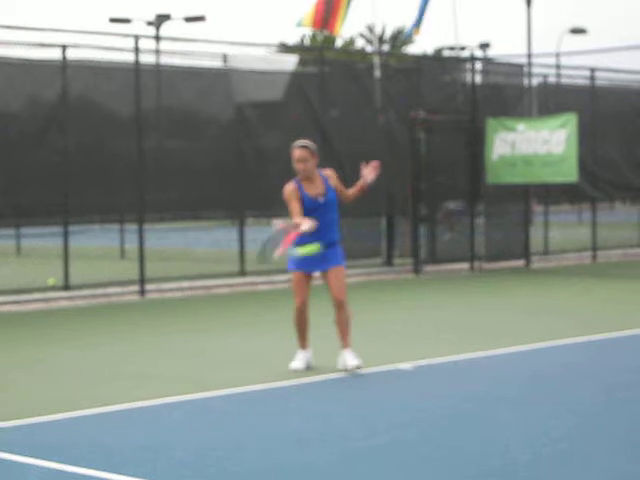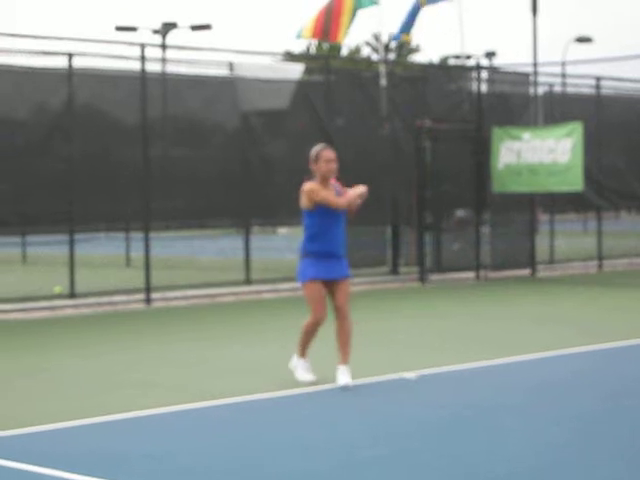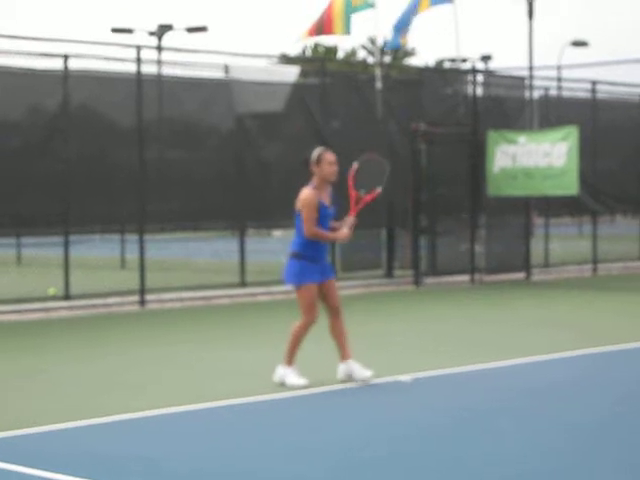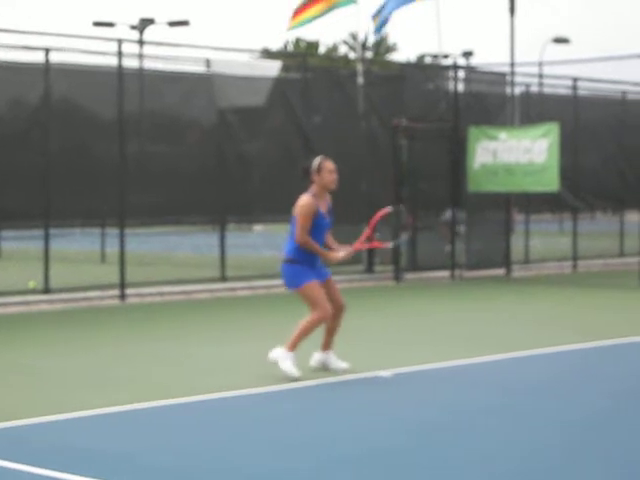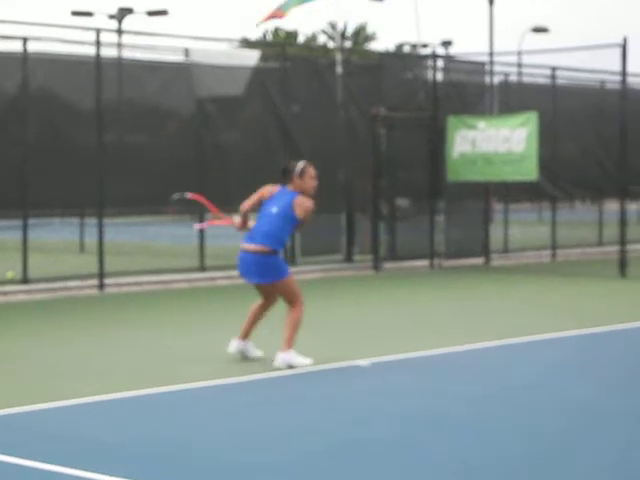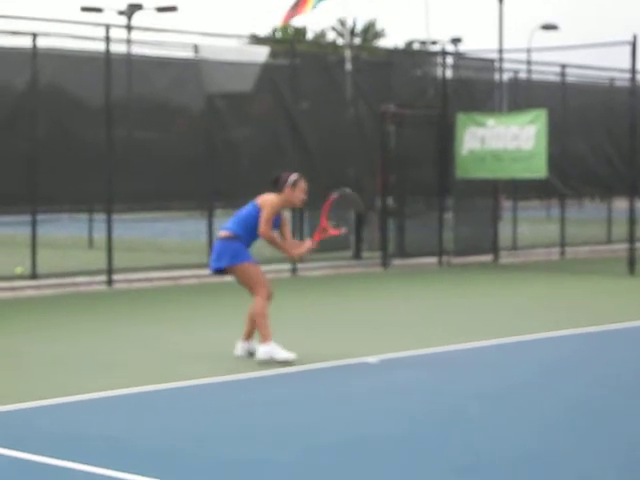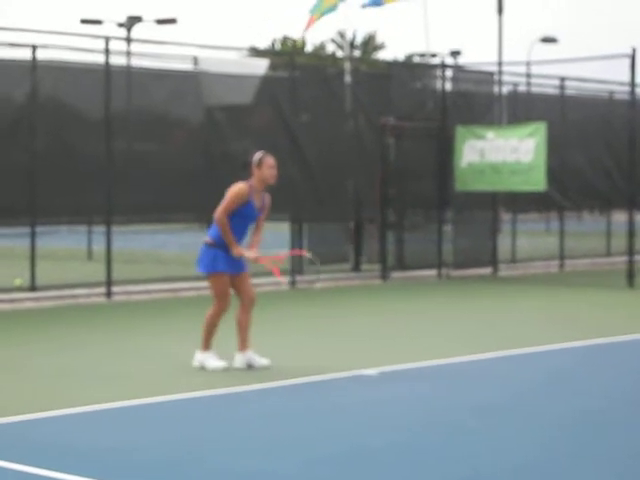
dt=0.4s
person 1, frame 1
left shoulder: (329, 175)
right shoulder: (291, 189)
left elbow: (346, 197)
right elbow: (297, 218)
left wrist: (365, 182)
right wrist: (304, 222)
left hip: (331, 249)
right hip: (304, 252)
left knee: (339, 299)
right knee: (300, 305)
left ankle: (346, 353)
right ankle: (304, 352)
person 1, frame 2
left shoulder: (336, 186)
right shoulder: (310, 188)
right elbow: (339, 203)
left wrist: (356, 199)
right wrist: (357, 192)
left hip: (338, 260)
right hip: (313, 261)
left knee: (342, 312)
right knee: (318, 316)
left ankle: (343, 368)
right ankle: (300, 358)
person 1, frame 3
left shoulder: (327, 190)
right shoulder: (308, 195)
right elbow: (309, 231)
left wrist: (342, 226)
right wrist: (338, 237)
left hip: (321, 262)
right hip: (303, 263)
left knee: (335, 310)
right knee: (309, 317)
left ankle: (346, 364)
right ankle: (285, 368)
person 1, frame 4
left shoulder: (327, 200)
right shoulder: (307, 202)
right elbow: (301, 238)
left wrist: (338, 249)
right wrist: (327, 255)
left hip: (313, 265)
right hip: (297, 265)
left knee: (339, 306)
right knee: (322, 312)
left ankle: (324, 355)
right ankle: (285, 352)
person 1, frame 5
left shoulder: (270, 190)
right shoulder: (307, 204)
left elbow: (244, 207)
left wrist: (242, 221)
left hip: (247, 255)
right hip: (266, 258)
left knee: (268, 298)
right knee: (296, 303)
left ankle: (241, 342)
right ankle: (286, 353)
person 1, frame 6
left shoulder: (281, 216)
right shoulder: (272, 200)
left elbow: (288, 243)
right elbow: (263, 232)
left wrist: (303, 246)
right wrist: (290, 251)
left hip: (233, 248)
right hip: (230, 245)
left knee: (265, 293)
right knee: (261, 293)
left ankle: (246, 342)
right ankle: (267, 345)
person 1, frame 7
left shoulder: (266, 199)
right shoulder: (241, 189)
left elbow: (258, 230)
right elbow: (219, 216)
left wrist: (251, 251)
right wrist: (234, 246)
left hip: (232, 253)
right hip: (216, 250)
left knee: (249, 299)
right knee: (221, 304)
left ankle: (244, 353)
right ankle: (204, 352)
